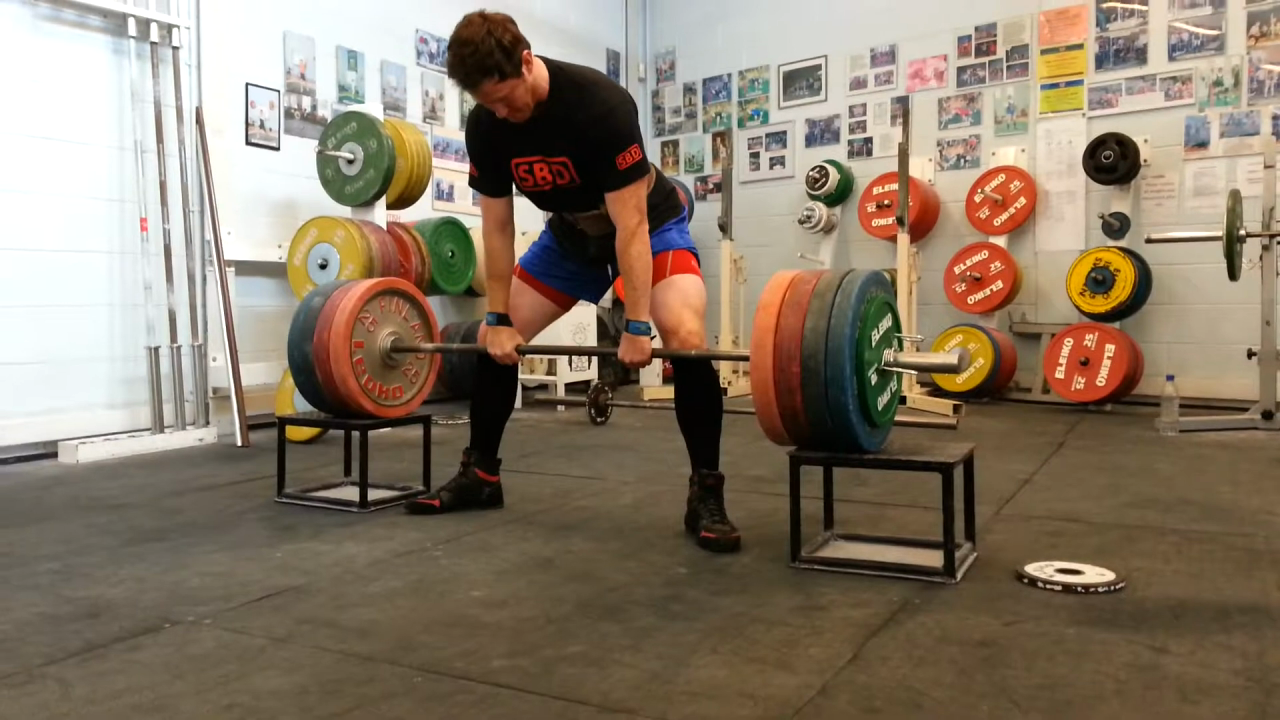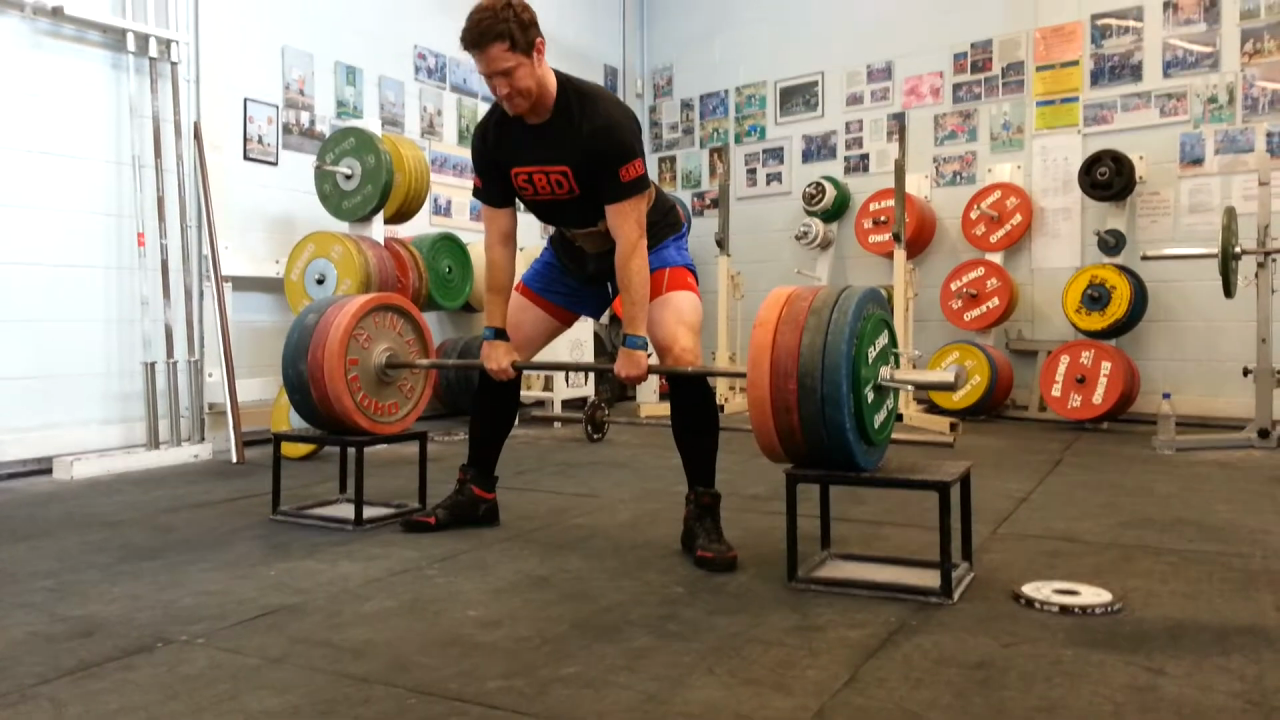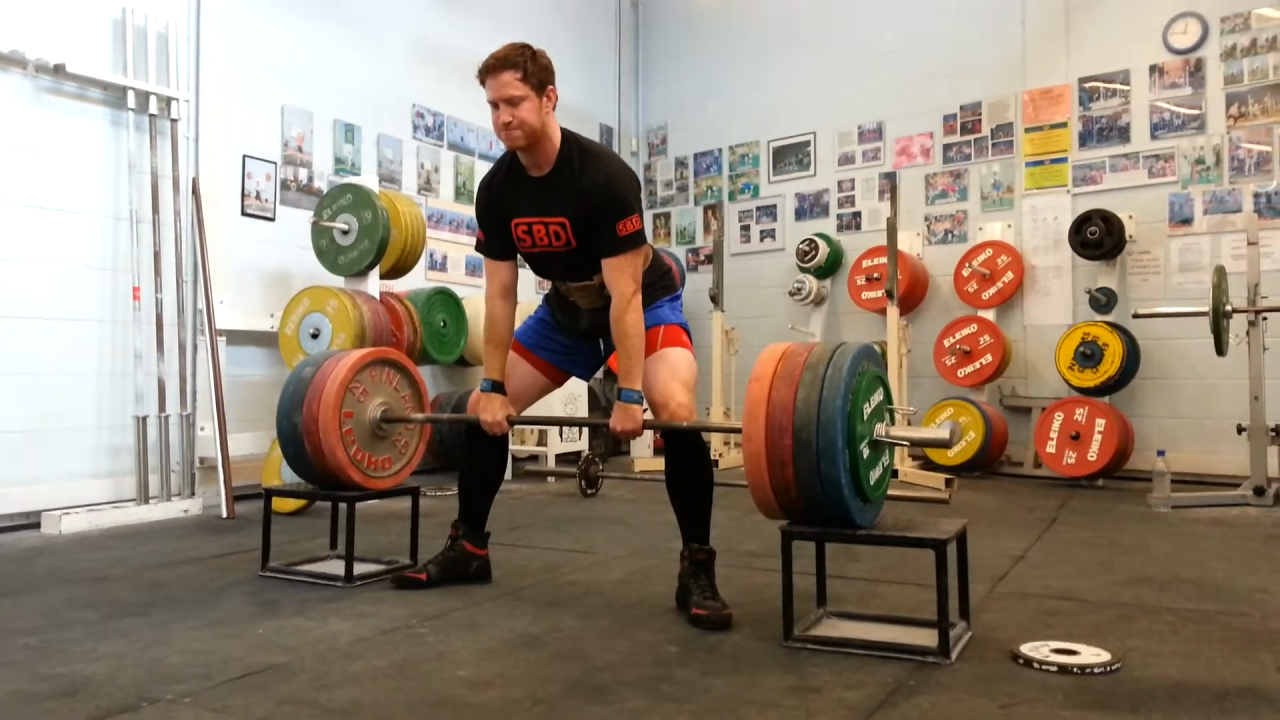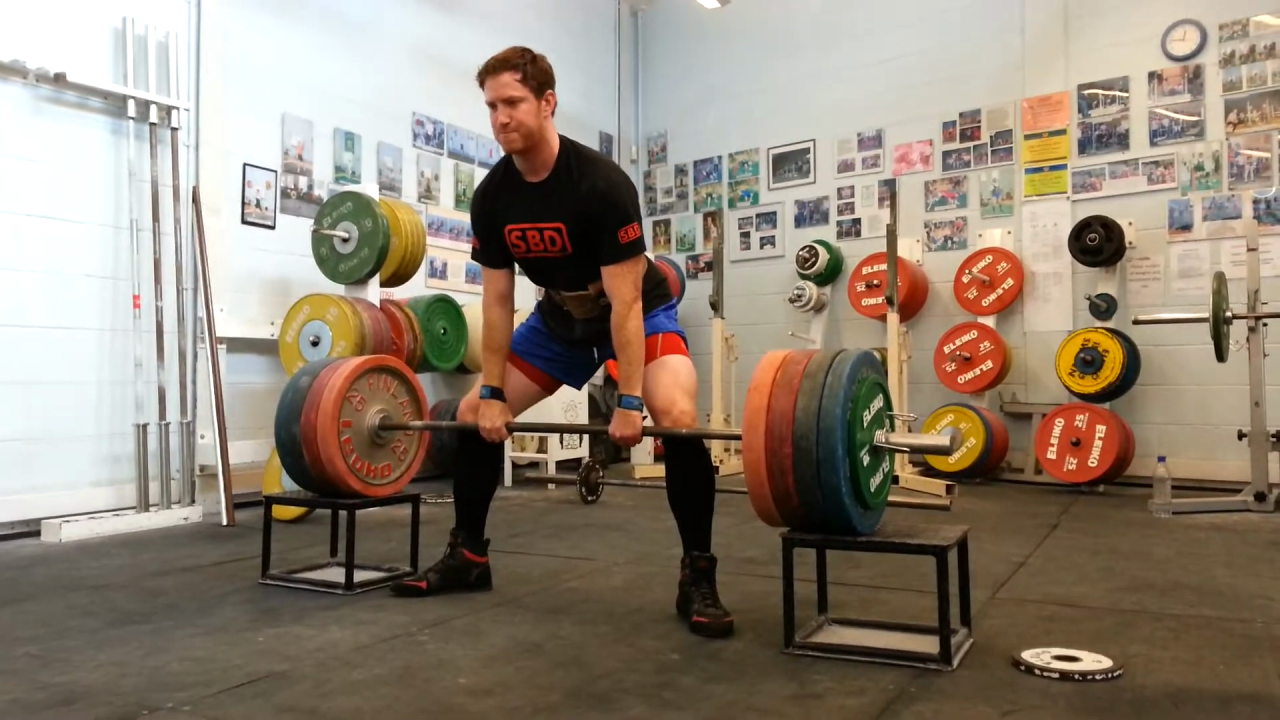
dt=0.7s
person 1, frame 1
left shoulder: (600, 104)
right shoulder: (484, 125)
left elbow: (631, 224)
right elbow: (497, 227)
left wrist: (637, 326)
right wrist: (498, 319)
left hip: (650, 224)
right hip: (570, 232)
left knee: (686, 336)
right knee: (495, 339)
left ankle: (706, 494)
right ankle: (480, 474)
person 1, frame 2
left shoulder: (604, 120)
right shoulder: (492, 135)
left elbow: (630, 238)
right elbow: (499, 239)
left wrist: (633, 341)
right wrist: (496, 333)
left hip: (649, 243)
right hip: (571, 250)
left knee: (680, 354)
right knee: (496, 359)
left ankle: (702, 512)
right ankle: (476, 491)
person 1, frame 3
left shoulder: (603, 176)
right shoulder: (496, 188)
left elbow: (625, 294)
right elbow: (500, 292)
left wrist: (628, 395)
right wrist: (493, 386)
left hip: (644, 304)
right hip: (565, 309)
left knee: (675, 410)
right knee: (482, 410)
left ankle: (697, 570)
right ankle: (468, 547)
person 1, frame 4
left shoulder: (601, 184)
right shoulder: (491, 196)
left elbow: (625, 301)
right elbow: (497, 300)
left wrist: (628, 402)
right wrist: (491, 394)
left hip: (638, 313)
right hip: (559, 317)
left knee: (676, 417)
right knee: (473, 415)
left ankle: (697, 578)
right ankle: (467, 555)
